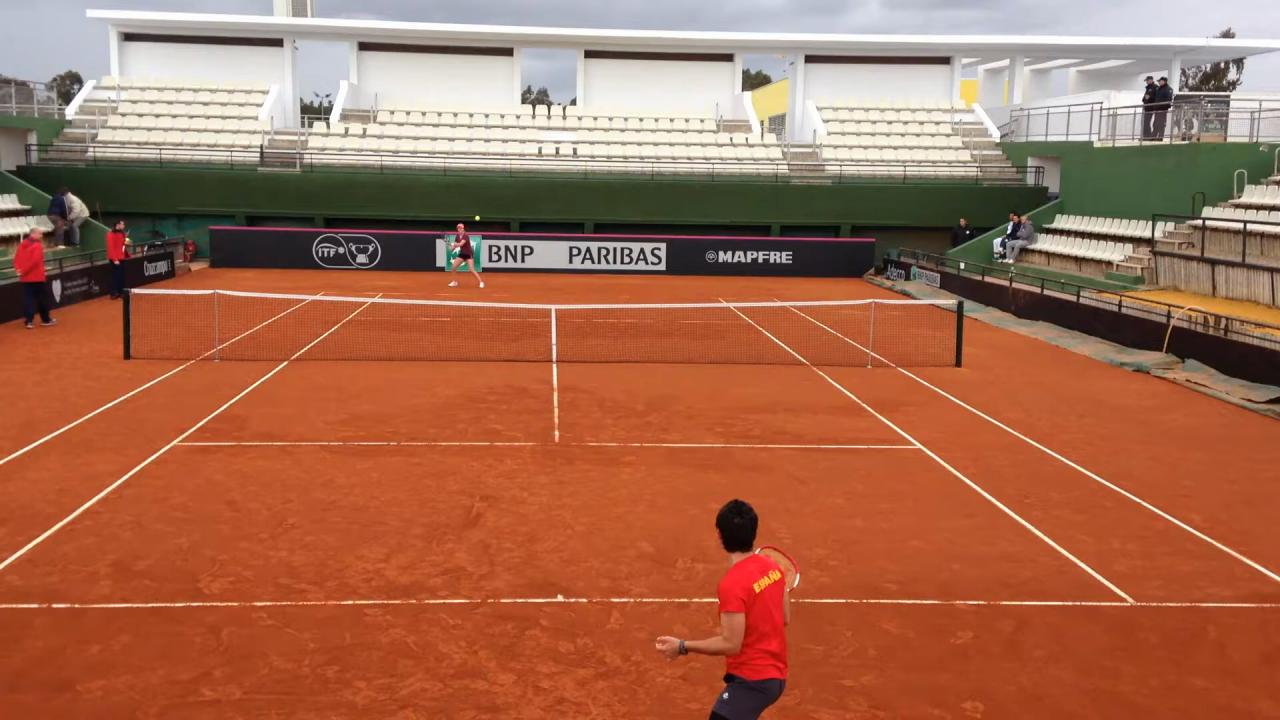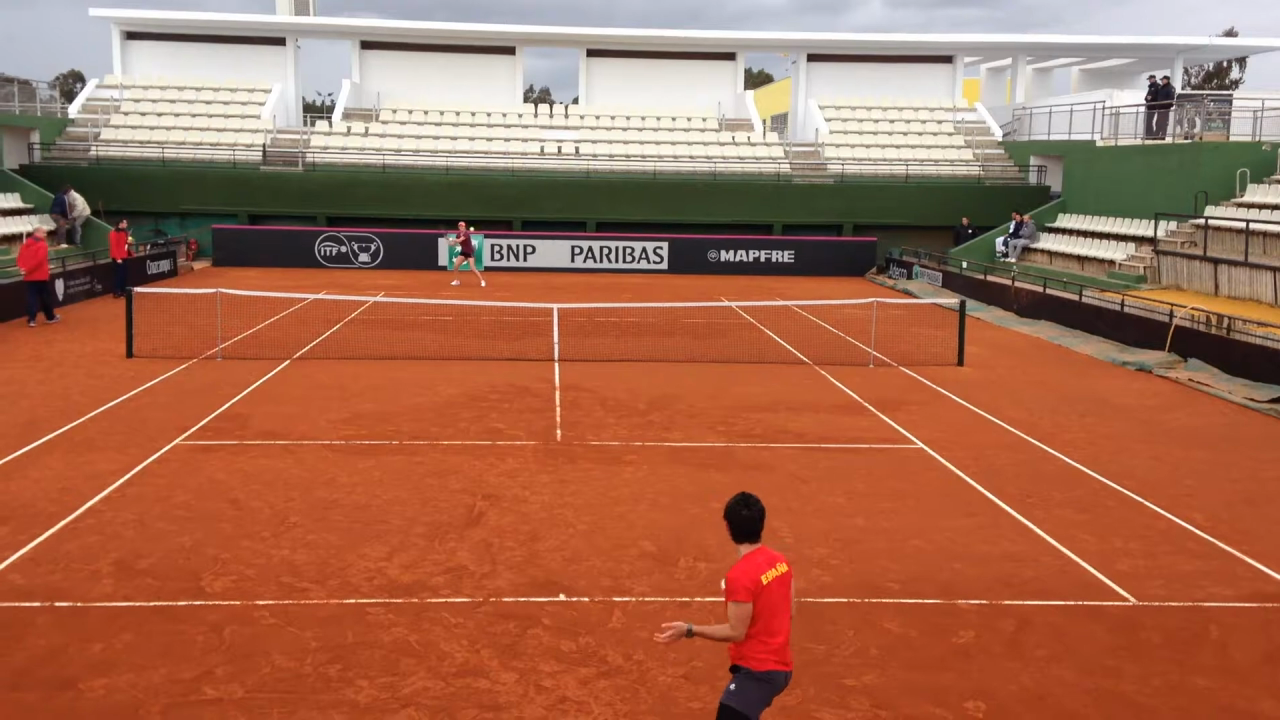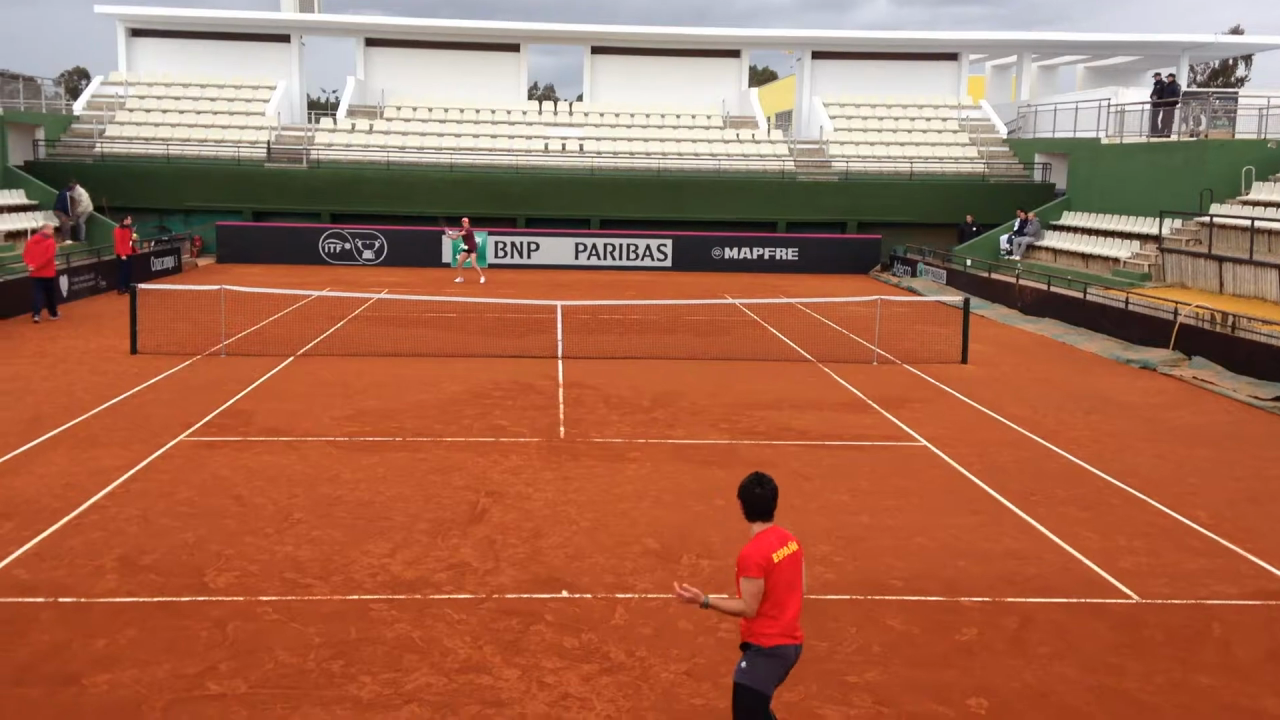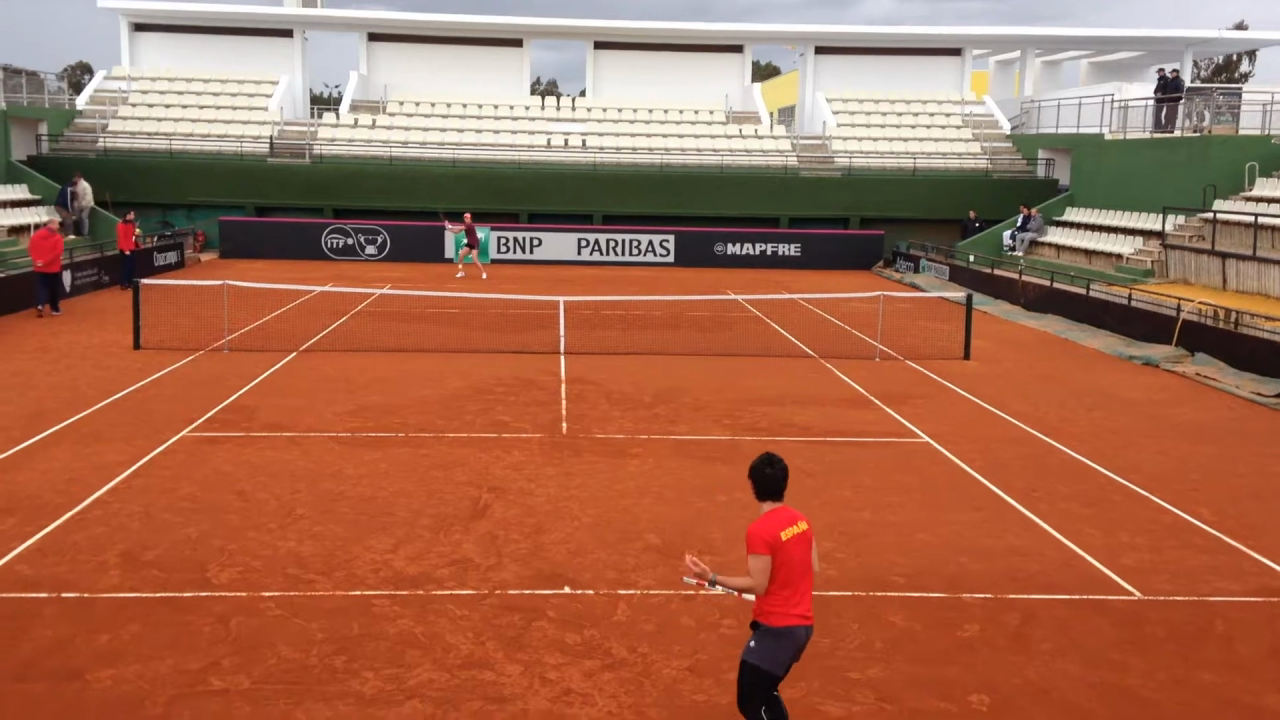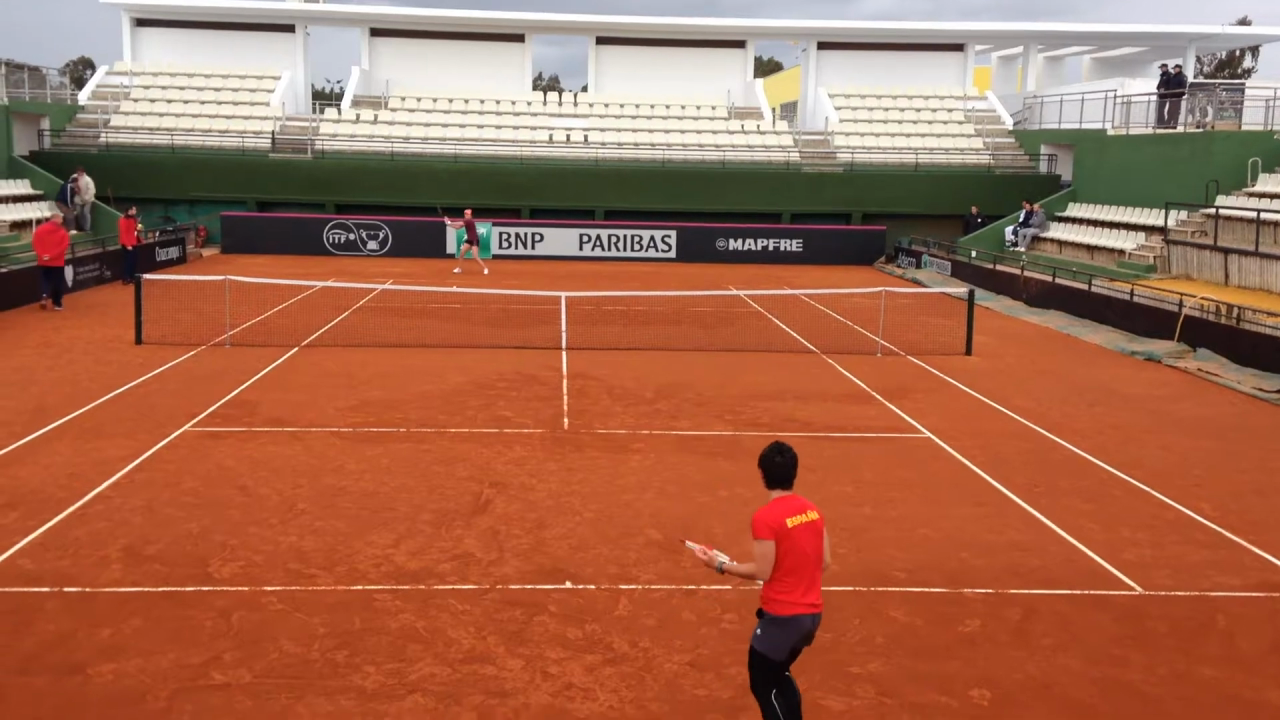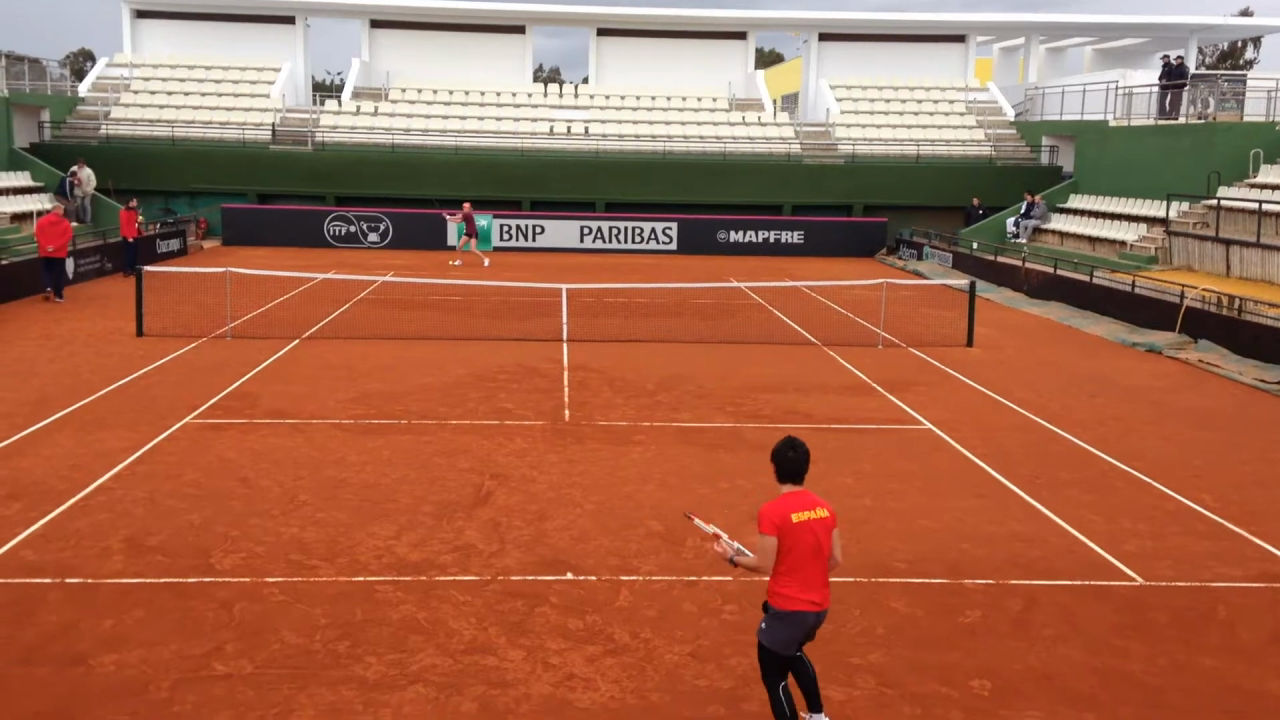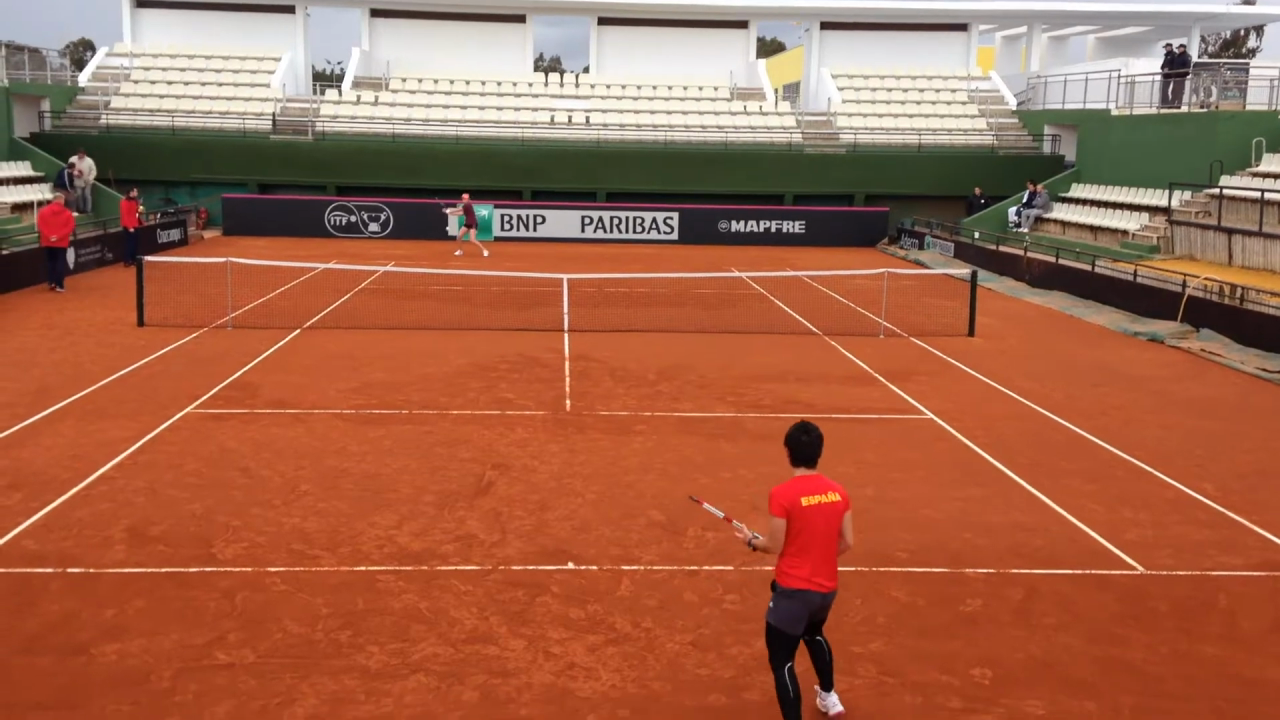
dt=0.1s
person 1, frame 1
left shoulder: (732, 585)
right shoulder: (772, 567)
left elbow: (731, 645)
left wrist: (683, 647)
left hip: (752, 681)
right hip: (775, 676)
person 1, frame 2
left shoulder: (739, 576)
right shoulder: (780, 560)
left elbow: (736, 633)
left wrist: (688, 630)
left hip: (757, 673)
right hip: (780, 669)
person 1, frame 3
left shoulder: (752, 553)
right shoulder: (790, 540)
left elbow: (749, 609)
left wrist: (703, 601)
left hip: (766, 648)
right hip: (790, 644)
person 1, frame 4
left shoulder: (760, 530)
right shoulder: (800, 520)
left elbow: (758, 586)
right elbow: (811, 570)
left wrist: (712, 578)
left hip: (776, 629)
right hip: (802, 625)
right knee: (765, 693)
person 1, frame 5
left shoulder: (765, 517)
right shoulder: (812, 510)
left elbow: (762, 573)
right elbow: (824, 562)
left wrist: (721, 565)
left hip: (781, 615)
right hip: (812, 613)
left knee: (763, 687)
right knee: (778, 672)
person 1, frame 6
left shoulder: (771, 512)
right shoulder: (824, 508)
left elbow: (765, 566)
right elbow: (836, 560)
left wrist: (733, 557)
left hip: (786, 609)
right hip: (818, 607)
left knee: (774, 678)
right knee: (793, 654)
person 1, frame 7
left shoulder: (782, 494)
right shoulder: (838, 492)
left elbow: (775, 546)
right elbow: (846, 542)
left wrist: (751, 542)
left hip: (794, 588)
right hip: (827, 588)
left knee: (782, 662)
right knee: (813, 634)
